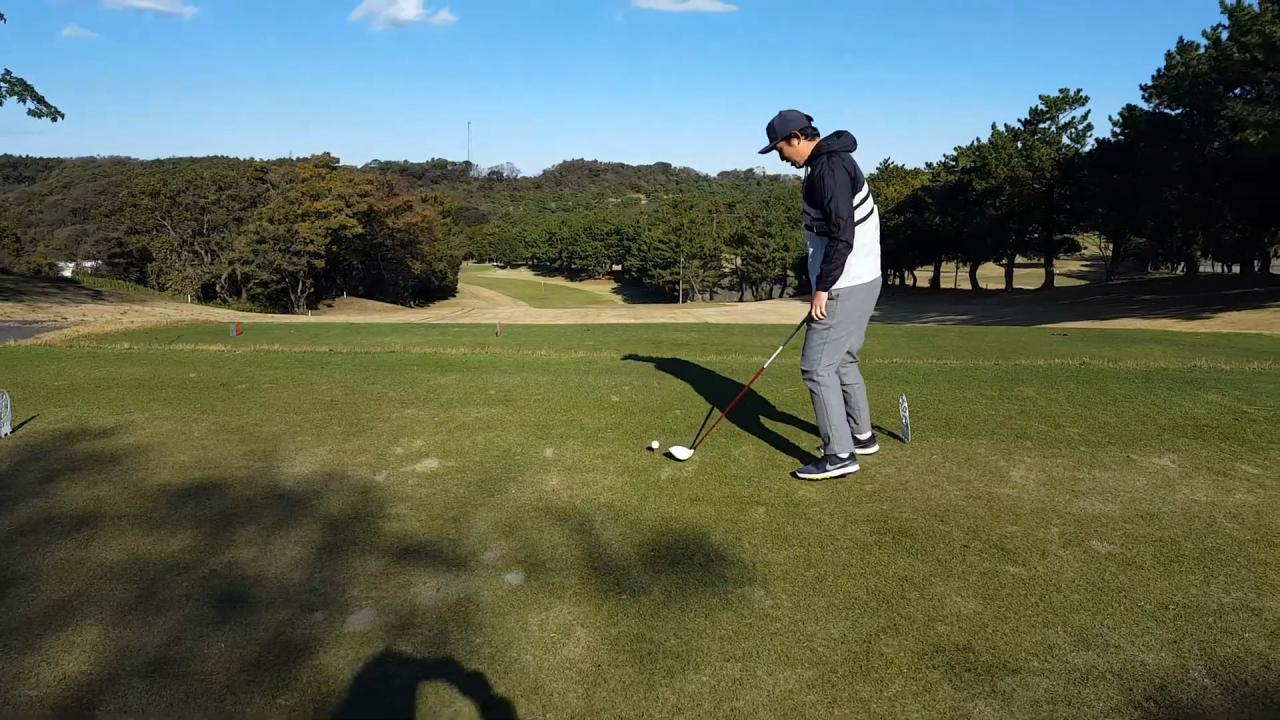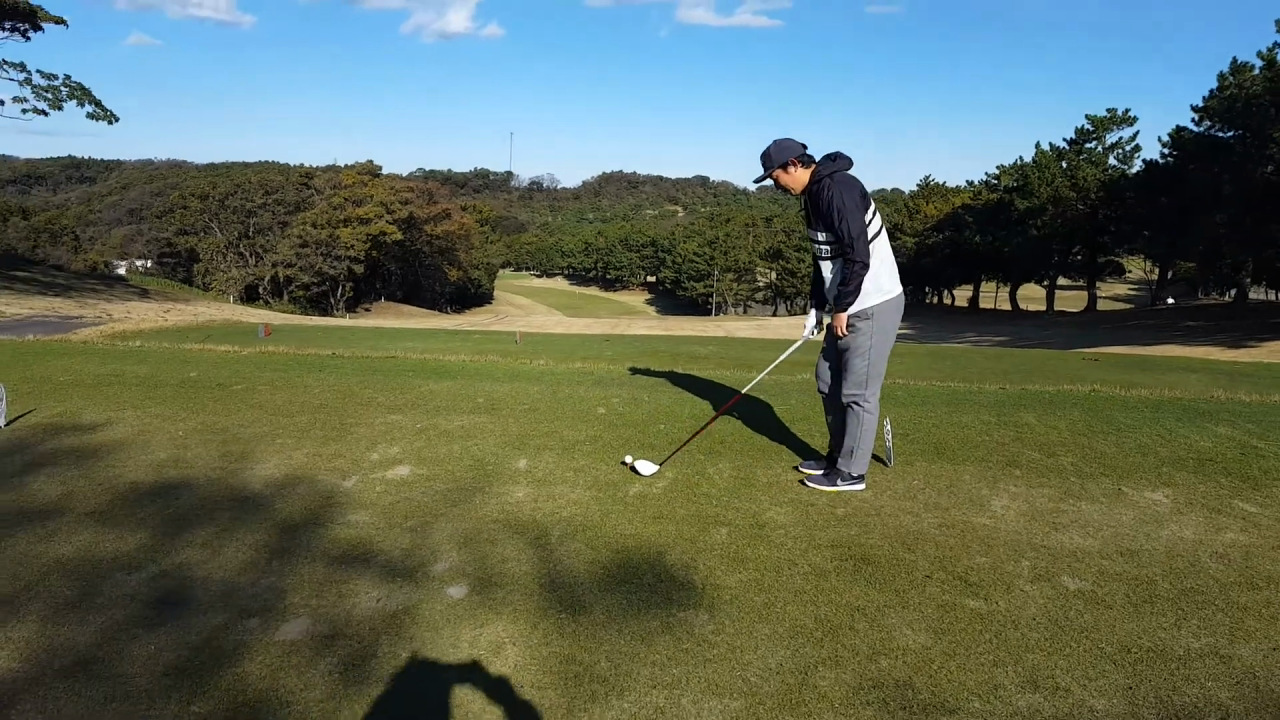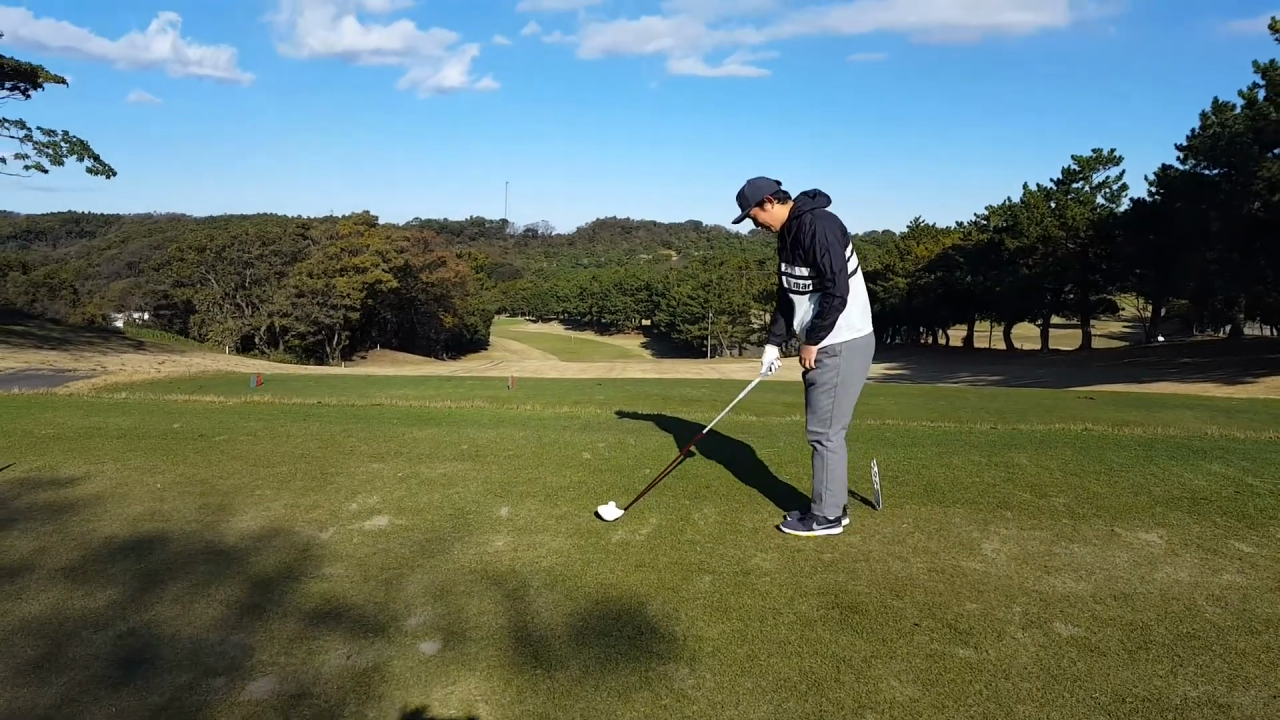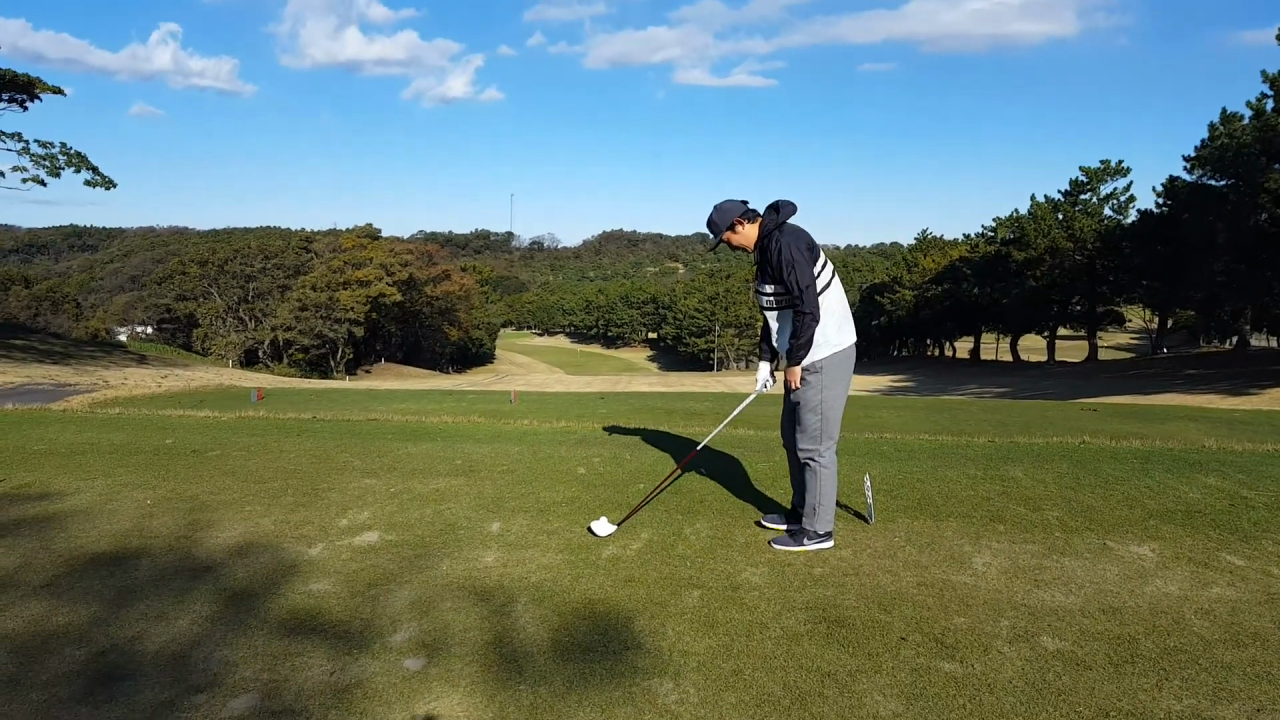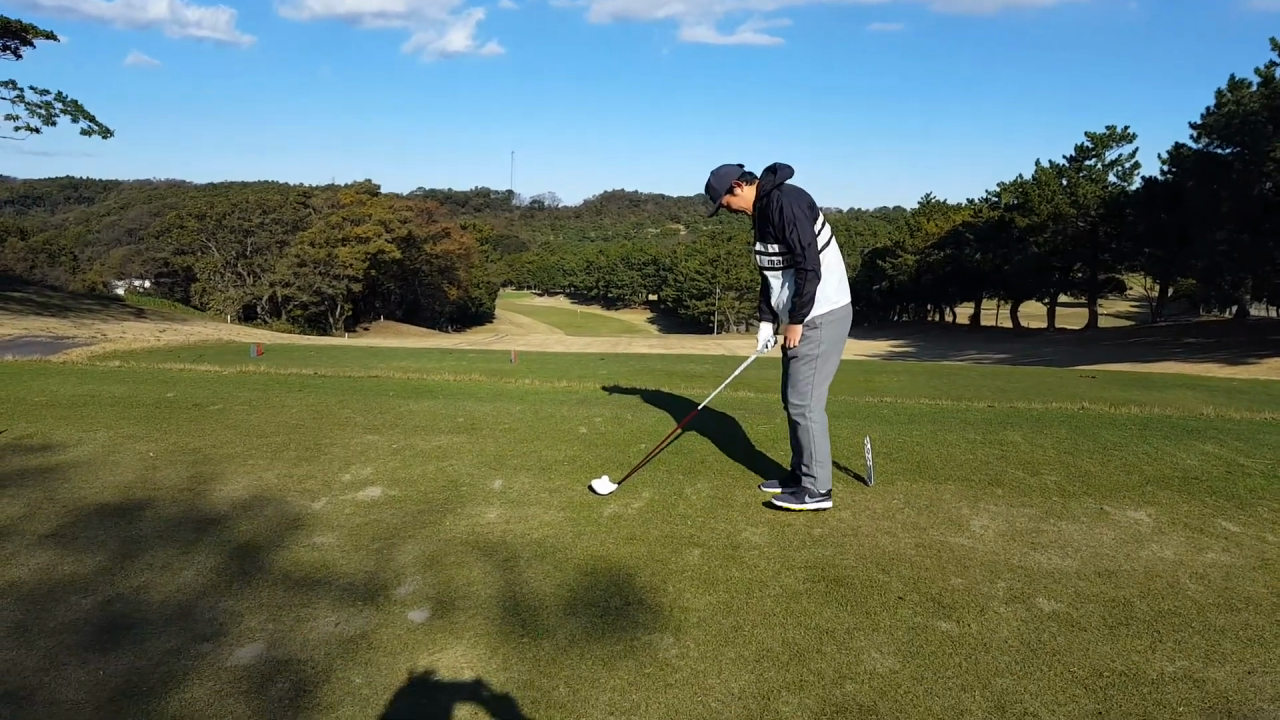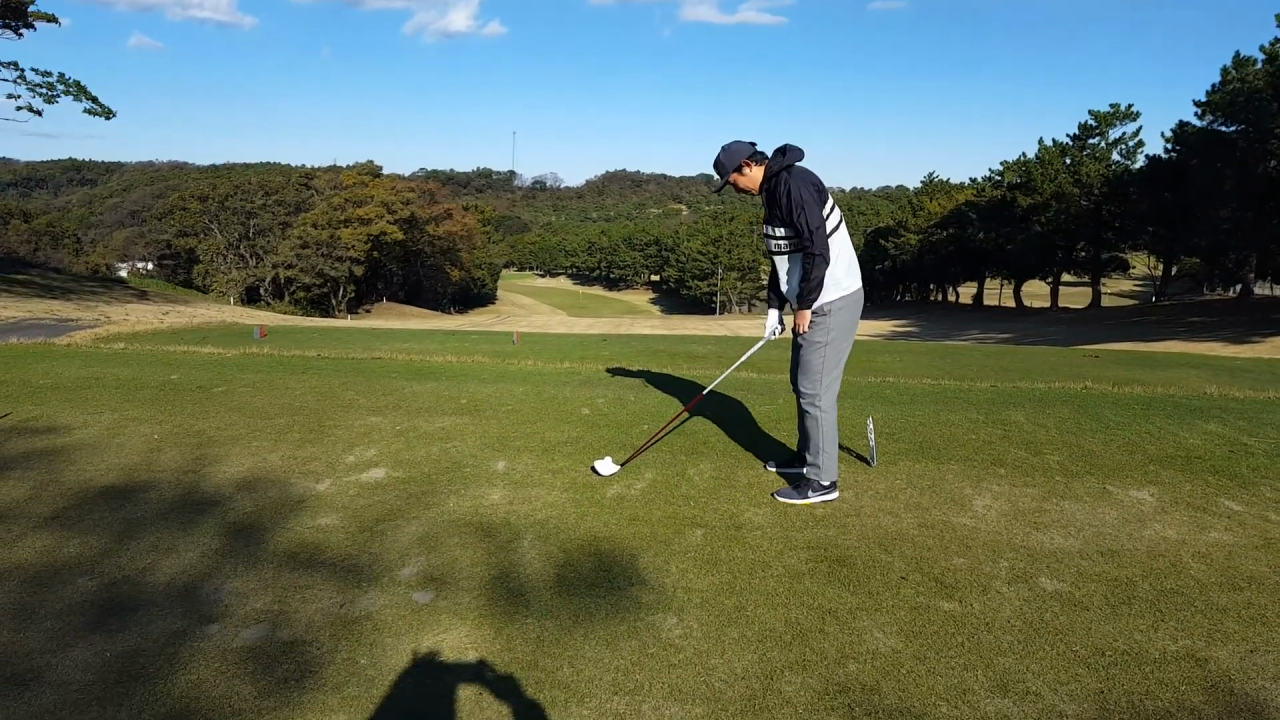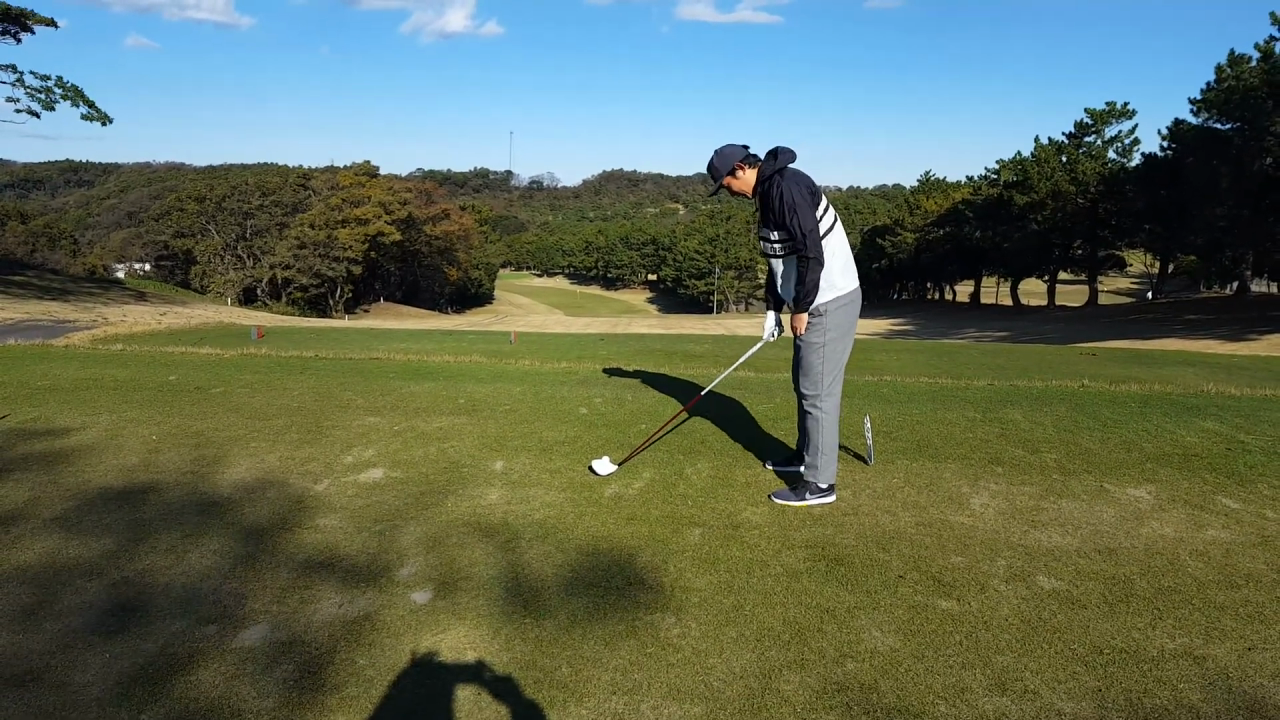
dt=0.7s
person 1, frame 1
left shoulder: (829, 169)
right shoulder: (834, 163)
left elbow: (841, 236)
left wrist: (821, 289)
right wrist: (824, 284)
left hip: (845, 286)
right hip: (860, 280)
left knee: (818, 367)
right knee: (842, 361)
left ankle: (840, 454)
right ankle: (862, 435)
person 1, frame 2
left shoulder: (838, 190)
right shoulder: (814, 195)
left elbow: (859, 257)
left wrist: (840, 309)
right wrist: (817, 307)
left hip: (872, 304)
right hip: (851, 304)
left knee: (858, 391)
right knee: (828, 380)
left ankle: (850, 472)
right ankle: (837, 456)
person 1, frame 3
left shoulder: (819, 226)
right shoulder: (789, 234)
left elbow: (837, 293)
right elbow: (787, 294)
left wrist: (811, 341)
right wrist: (773, 343)
left hip: (842, 342)
right hip: (825, 343)
left knee: (824, 429)
right knee: (822, 427)
left ankle: (826, 516)
right ankle: (833, 506)
person 1, frame 4
left shoulder: (786, 242)
right shoulder: (766, 247)
left elbow: (808, 309)
right elbow: (774, 311)
left wrist: (794, 361)
right wrist: (767, 360)
left hip: (823, 357)
right hip: (805, 356)
left knee: (815, 446)
right knee: (793, 438)
left ankle: (817, 530)
right ankle: (801, 513)
person 1, frame 5
left shoulder: (786, 201)
right shoulder: (763, 212)
left elbow: (810, 266)
right elbow: (771, 273)
left wrist: (795, 320)
right wrist: (767, 322)
left hip: (821, 315)
right hip: (803, 316)
left knee: (804, 402)
right knee: (794, 399)
left ankle: (817, 488)
right ankle: (801, 474)
person 1, frame 6
left shoulder: (794, 184)
right shoulder: (774, 190)
left elbow: (818, 250)
right elbow: (782, 257)
left wrist: (804, 305)
right wrist: (775, 308)
left hip: (831, 301)
right hip: (816, 301)
left knee: (816, 388)
right knee: (803, 382)
left ankle: (822, 480)
right ankle: (807, 456)
person 1, frame 7
left shoulder: (787, 186)
right shoulder: (769, 191)
left elbow: (812, 253)
right elbow: (779, 258)
left wrist: (800, 308)
right wrist: (773, 309)
left hip: (830, 301)
right hip: (815, 302)
left knee: (818, 390)
right knee: (805, 384)
left ankle: (820, 483)
right ankle: (806, 454)
